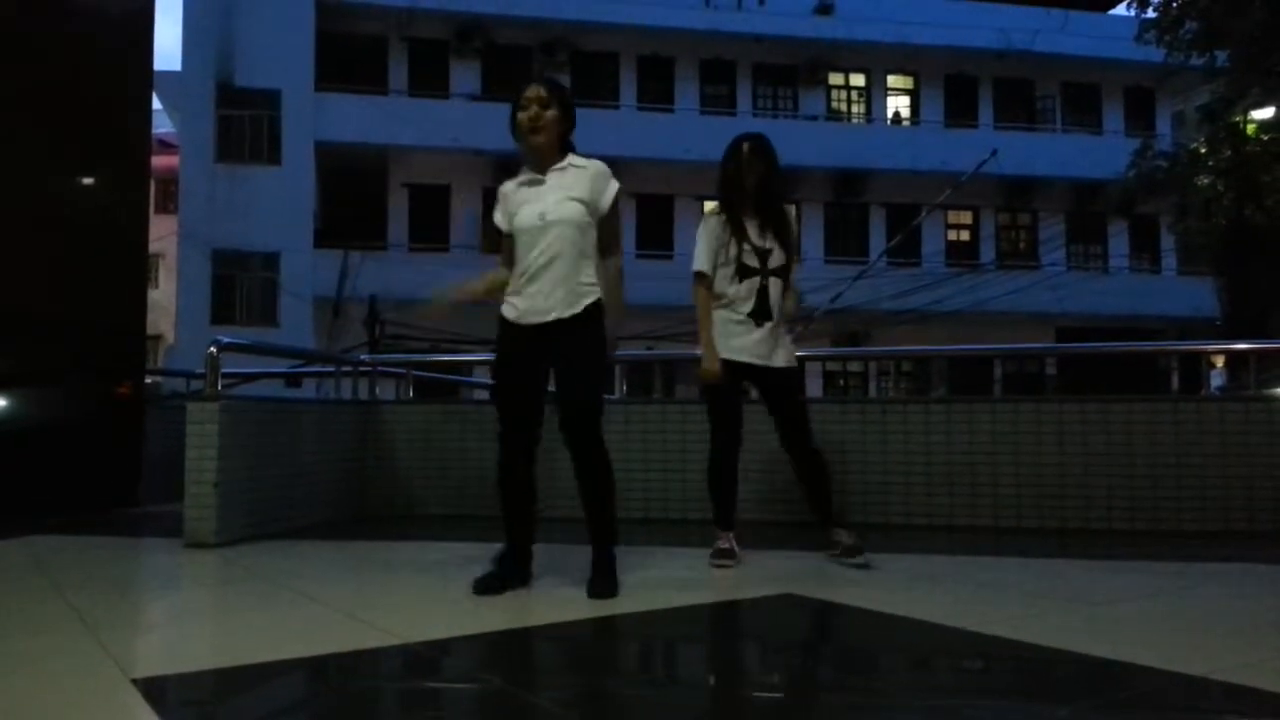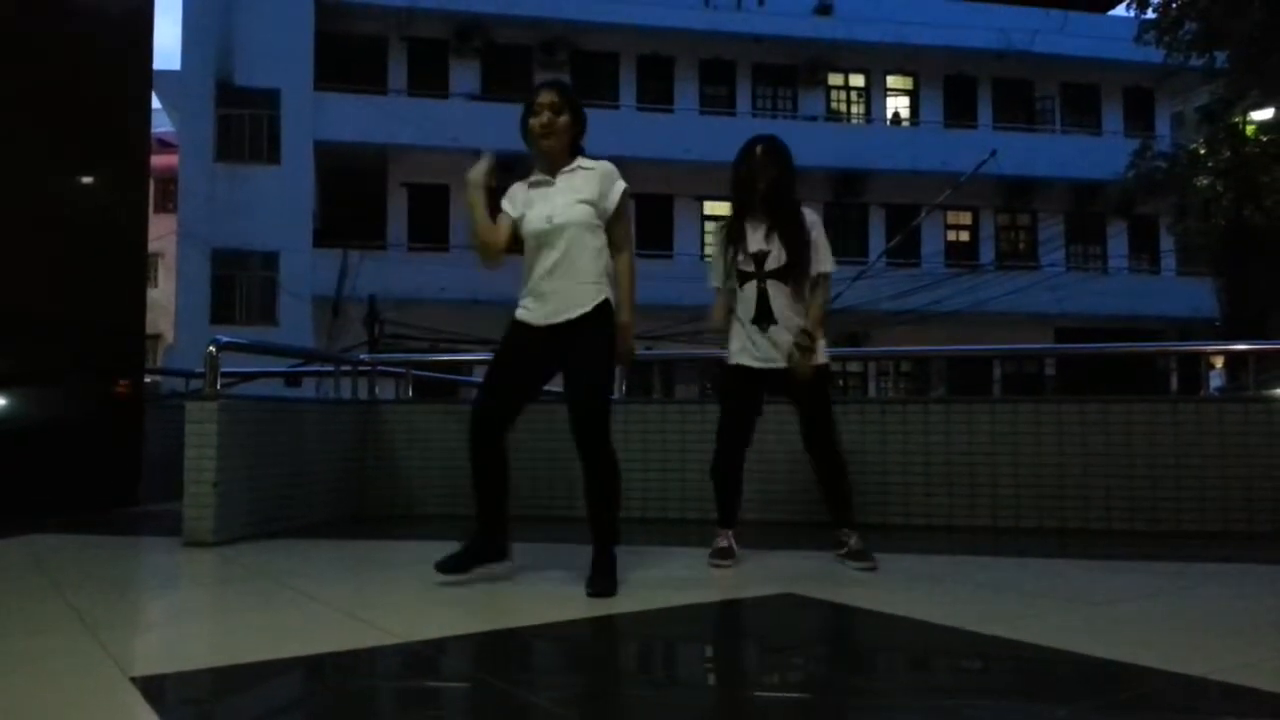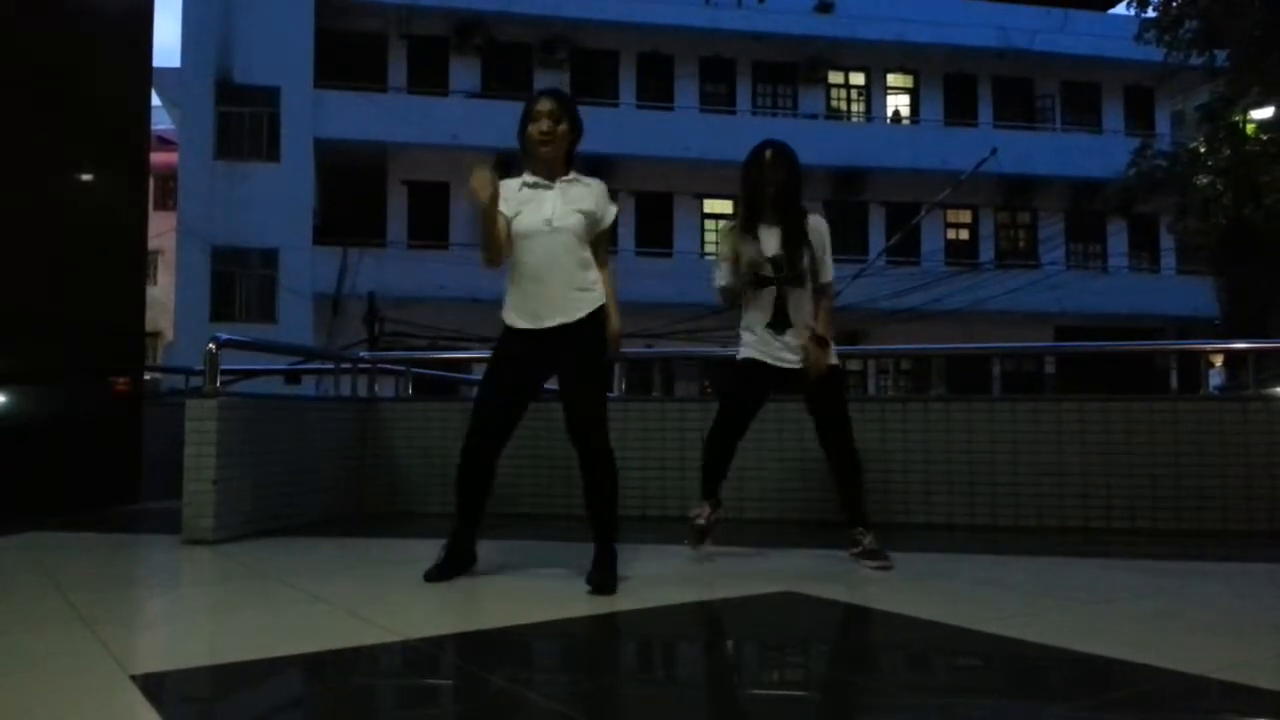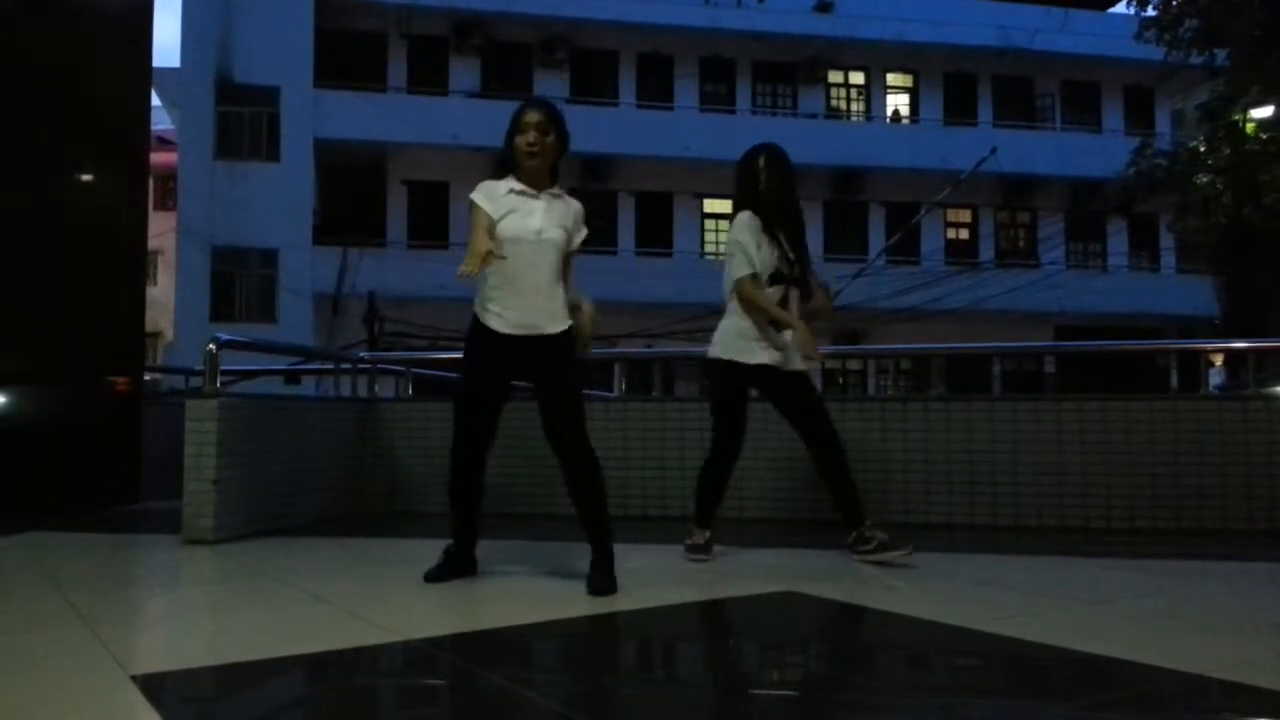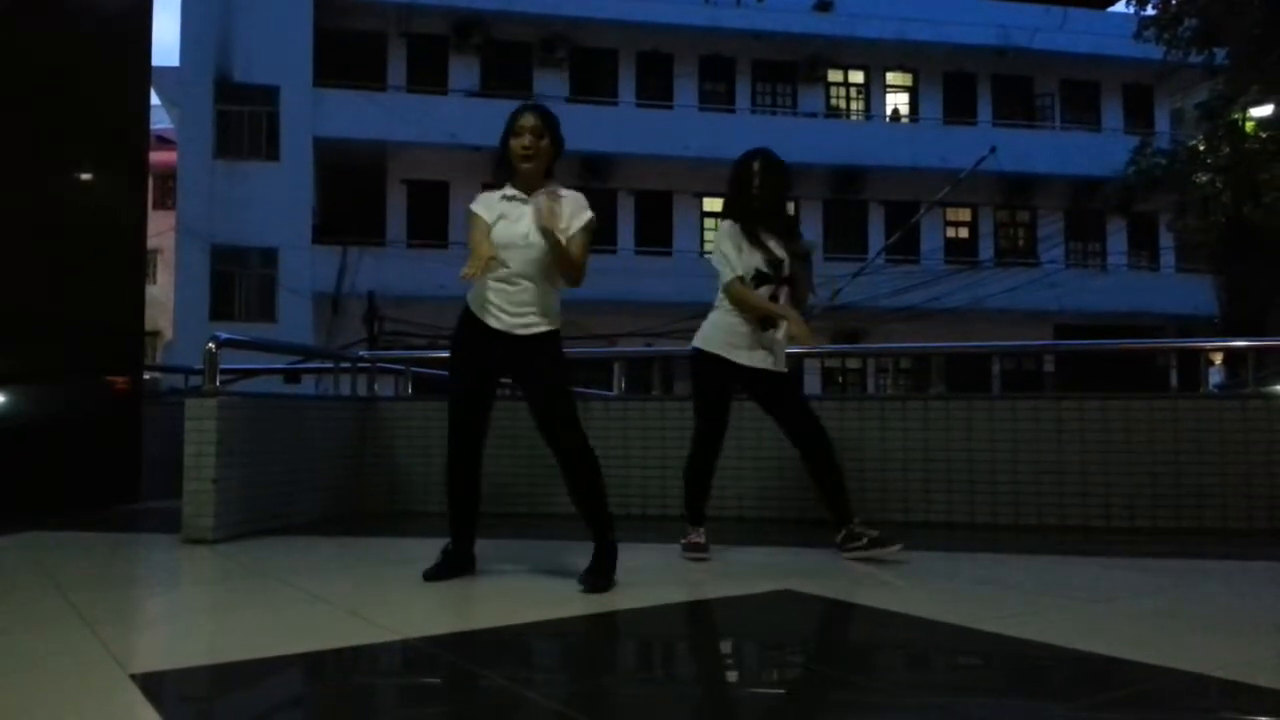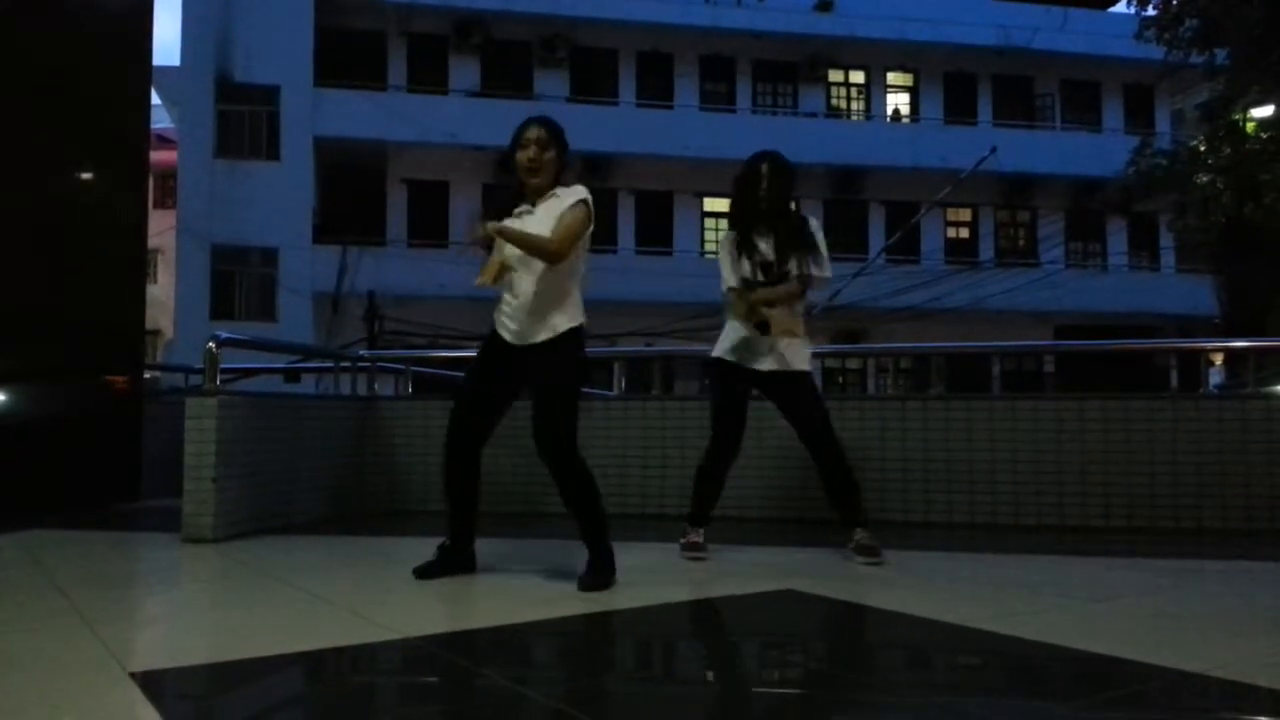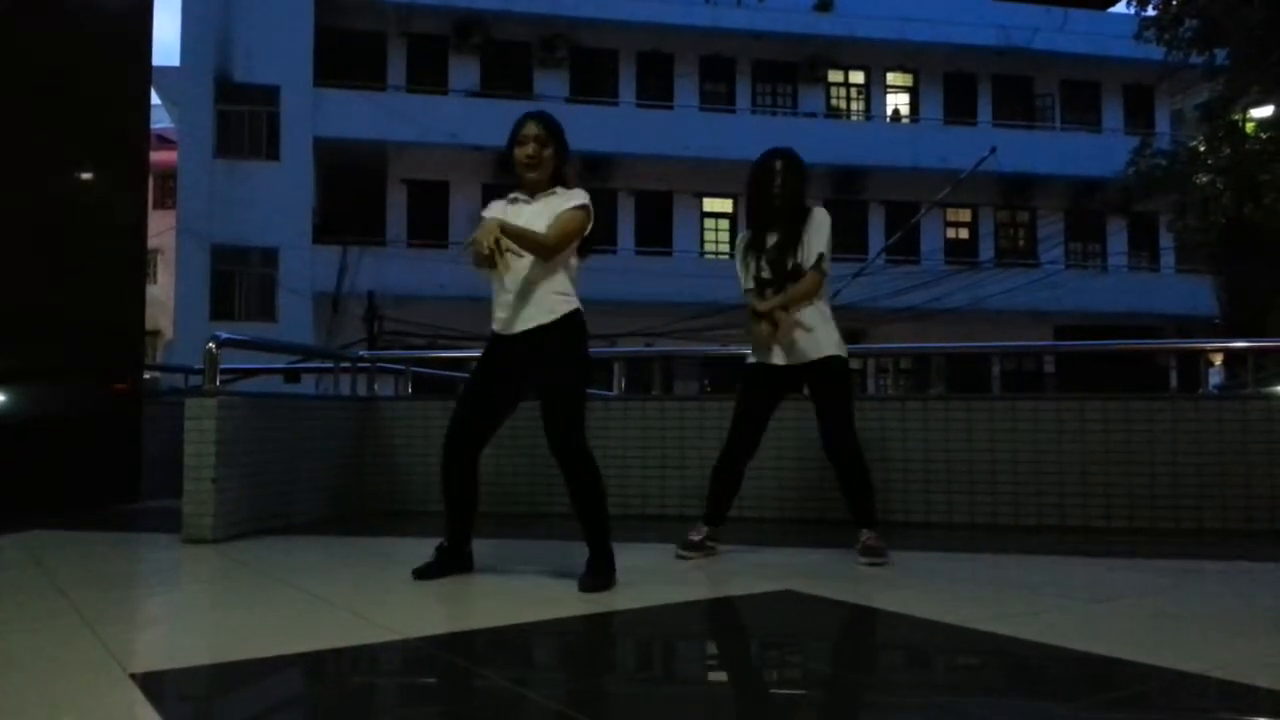
dt=0.2s
person 1, frame 1
left shoulder: (593, 174)
right shoulder: (510, 193)
left elbow: (609, 254)
right elbow: (512, 272)
left wrist: (609, 313)
right wrist: (464, 294)
left hip: (577, 323)
right hip: (519, 325)
left knee: (582, 438)
right knee: (516, 441)
left ankle: (603, 558)
right ankle: (516, 556)
person 1, frame 2
left shoulder: (602, 175)
right shoulder: (519, 193)
left elbow: (621, 251)
right elbow: (491, 253)
left wrist: (625, 312)
right wrist: (474, 192)
left hip: (588, 323)
right hip: (531, 324)
left knee: (592, 439)
right knee: (485, 422)
left ankle: (604, 557)
right ankle: (490, 536)
person 1, frame 3
left shoulder: (592, 193)
right shoulder: (508, 191)
left elbow: (601, 262)
right elbow: (494, 254)
left wrist: (613, 312)
right wrist: (482, 206)
left hip: (581, 330)
right hip: (521, 331)
left knee: (591, 440)
right knee: (482, 438)
left ankle: (604, 555)
right ankle: (462, 545)
person 1, frame 4
left shoulder: (569, 210)
right shoulder: (489, 193)
right elbow: (477, 242)
left wrist: (579, 306)
right wrist: (479, 250)
left hip: (552, 339)
right hip: (491, 335)
left knee: (572, 445)
right knee: (469, 443)
left ankle: (601, 554)
right ankle: (462, 548)
person 1, frame 5
left shoulder: (572, 204)
right shoulder: (488, 201)
left elbow: (574, 274)
right elbow: (477, 248)
left wrist: (553, 234)
right wrist: (481, 253)
left hip: (538, 338)
right hip: (479, 330)
left knee: (568, 439)
right knee: (463, 440)
left ankle: (605, 549)
right ankle: (461, 548)
person 1, frame 6
left shoulder: (575, 199)
right shoulder: (514, 218)
left elbow: (555, 250)
right elbow: (493, 264)
left wrist: (500, 230)
right wrist: (493, 260)
left hip: (558, 343)
right hip: (504, 341)
left knee: (556, 448)
right knee: (460, 439)
left ankle: (600, 554)
right ankle: (459, 547)
person 1, frame 7
left shoulder: (573, 202)
right shoulder: (499, 207)
left elbow: (547, 244)
right elbow: (480, 255)
left wrist: (502, 227)
right wrist: (488, 239)
left hip: (558, 334)
right hip: (506, 341)
left knee: (567, 444)
right knee: (459, 444)
left ankle: (600, 554)
right ankle: (456, 548)
person 2, frame 1
left shoulder: (782, 221)
right shoulder: (716, 221)
right elbow: (702, 287)
left wrist: (787, 303)
right wrist: (708, 349)
left hip: (774, 353)
right hip: (727, 351)
left knee: (800, 441)
right knee: (725, 443)
left ankle: (836, 531)
right ankle: (725, 534)
person 2, frame 2
left shoulder: (804, 221)
right shoulder: (730, 230)
left elbow: (821, 286)
right elbow: (727, 290)
left wrist: (808, 341)
right wrist: (722, 311)
left hip: (801, 354)
right hip: (746, 356)
left knee: (822, 445)
right knee: (731, 442)
left ankle: (847, 535)
right ankle: (726, 531)
person 2, frame 3
left shoulder: (812, 226)
right shoulder: (737, 230)
left elbow: (825, 291)
right elbow: (730, 296)
left wrist: (820, 338)
right wrist: (738, 269)
left hip: (813, 354)
right hip: (759, 354)
left knee: (840, 441)
right knee: (723, 433)
left ankle: (859, 533)
right ankle: (707, 504)
person 2, frame 4
left shoulder: (790, 234)
right shoulder: (745, 223)
right elbow: (745, 290)
left wrist: (814, 301)
right wrist: (793, 320)
left hip: (782, 359)
right hip: (734, 354)
left knee: (825, 440)
right knee: (727, 445)
left ankle: (860, 532)
right ankle: (700, 530)
person 2, frame 5
left shoulder: (788, 237)
right shoulder: (731, 229)
left elbow: (797, 297)
right elbow: (736, 290)
left wrist: (796, 289)
right wrist: (784, 314)
left hip: (768, 358)
right hip: (718, 349)
left knee: (814, 439)
right knee: (707, 441)
left ankle: (849, 529)
right ankle: (695, 528)
person 2, frame 6
left shoulder: (803, 230)
right shoulder: (734, 240)
left elbow: (802, 288)
right elbow: (735, 299)
left wrist: (759, 297)
right wrist: (768, 313)
left hip: (789, 360)
right hip: (735, 356)
left knee: (825, 444)
right knee: (723, 446)
left ankle: (859, 530)
right ankle: (695, 528)
person 2, frame 7
left shoulder: (816, 221)
right shoulder: (749, 240)
left elbow: (814, 282)
right elbow: (753, 299)
left wrist: (767, 307)
right wrist: (775, 318)
left hip: (822, 352)
right hip: (769, 357)
left knee: (841, 443)
right knee: (738, 444)
left ankle: (867, 532)
right ankle: (709, 528)
